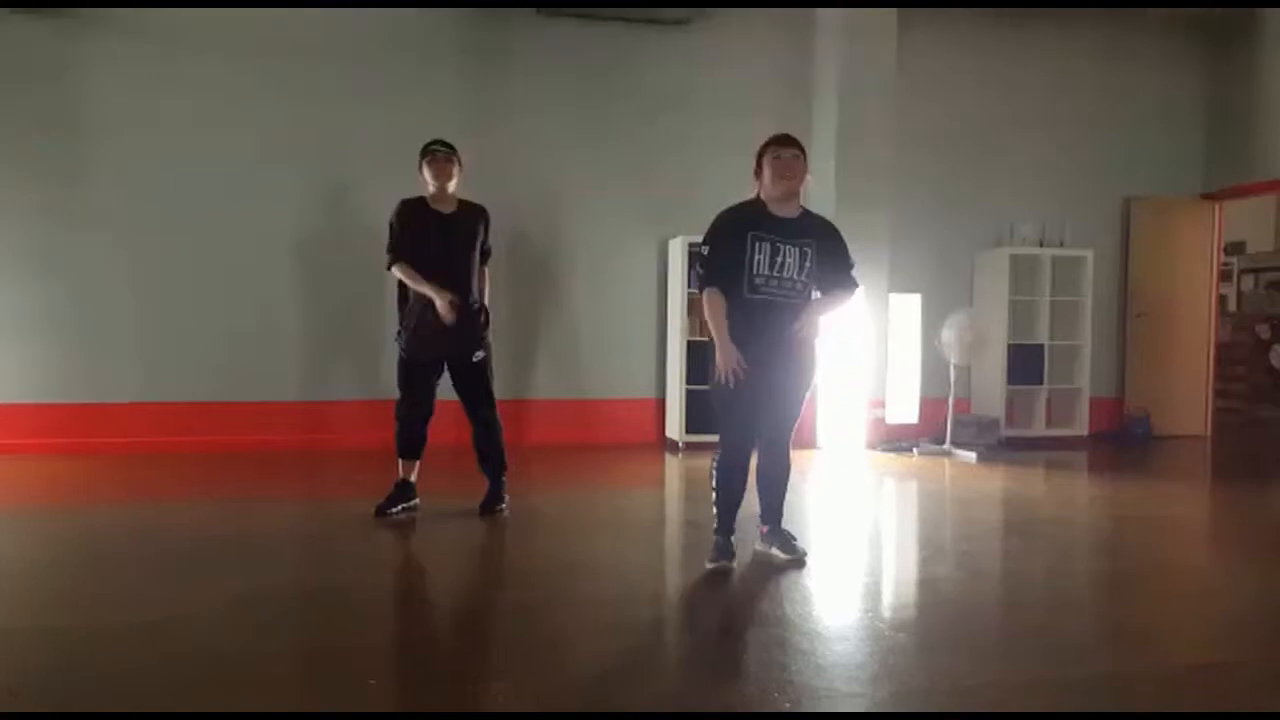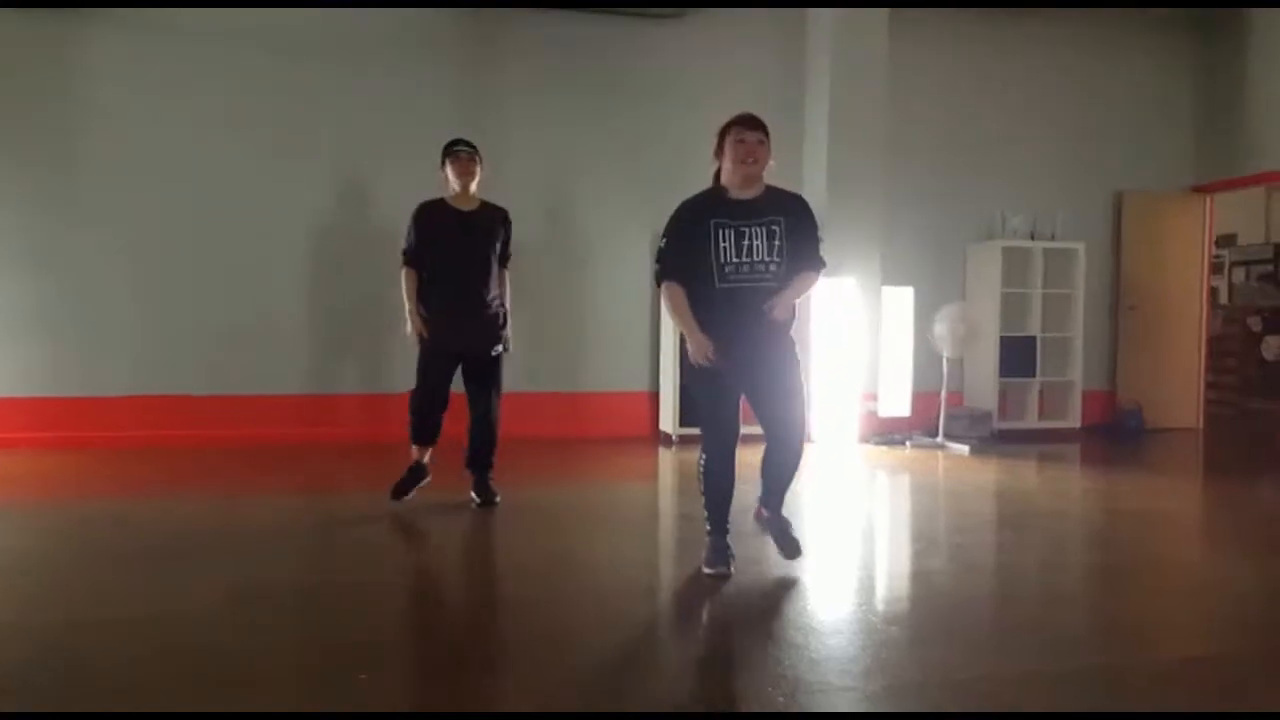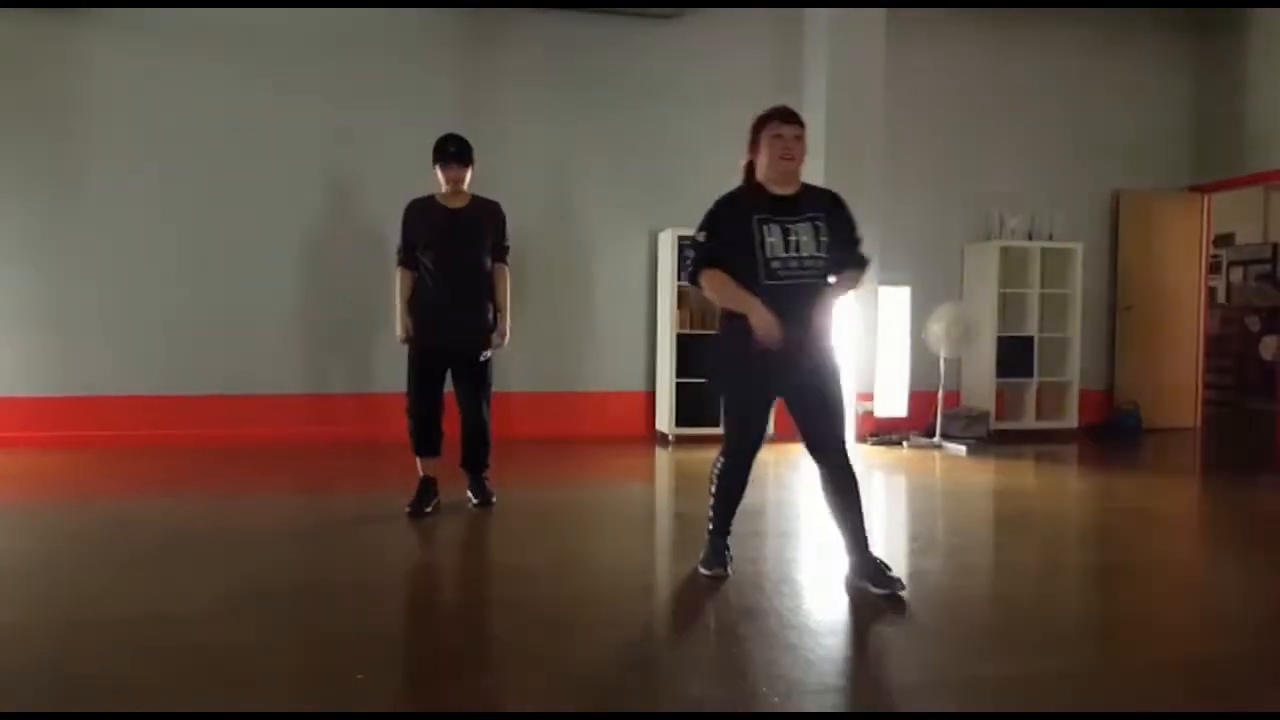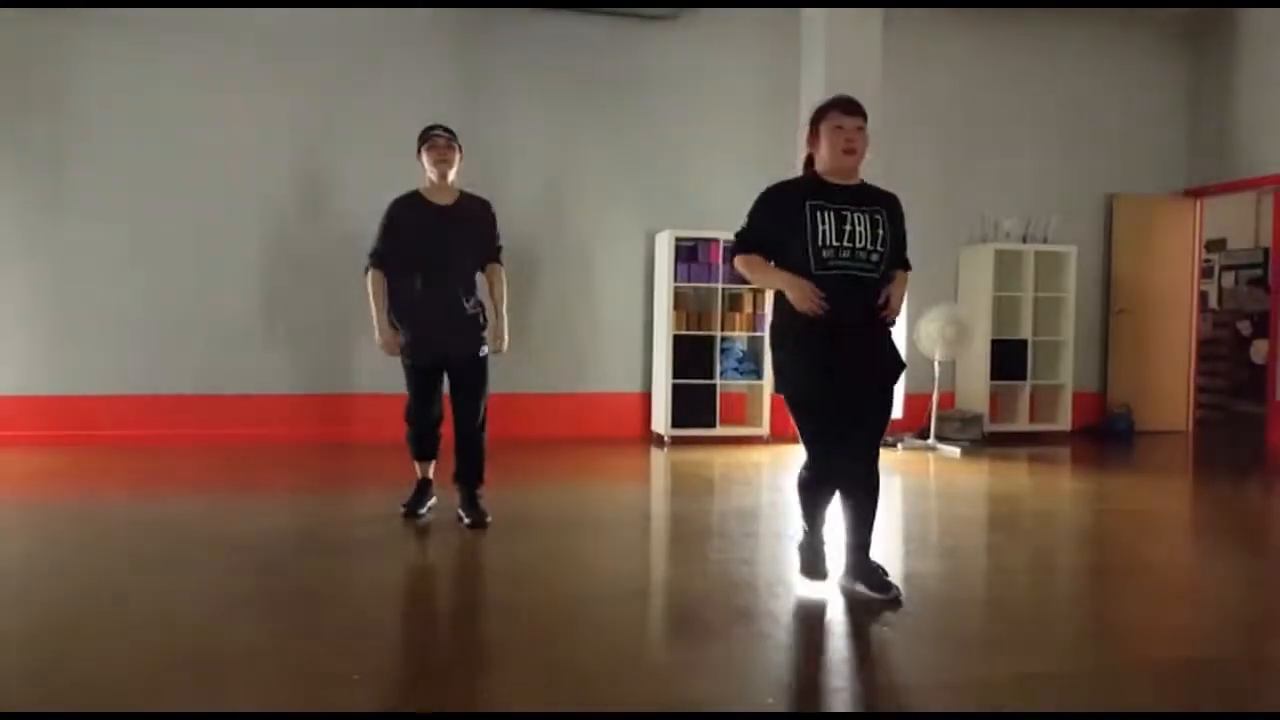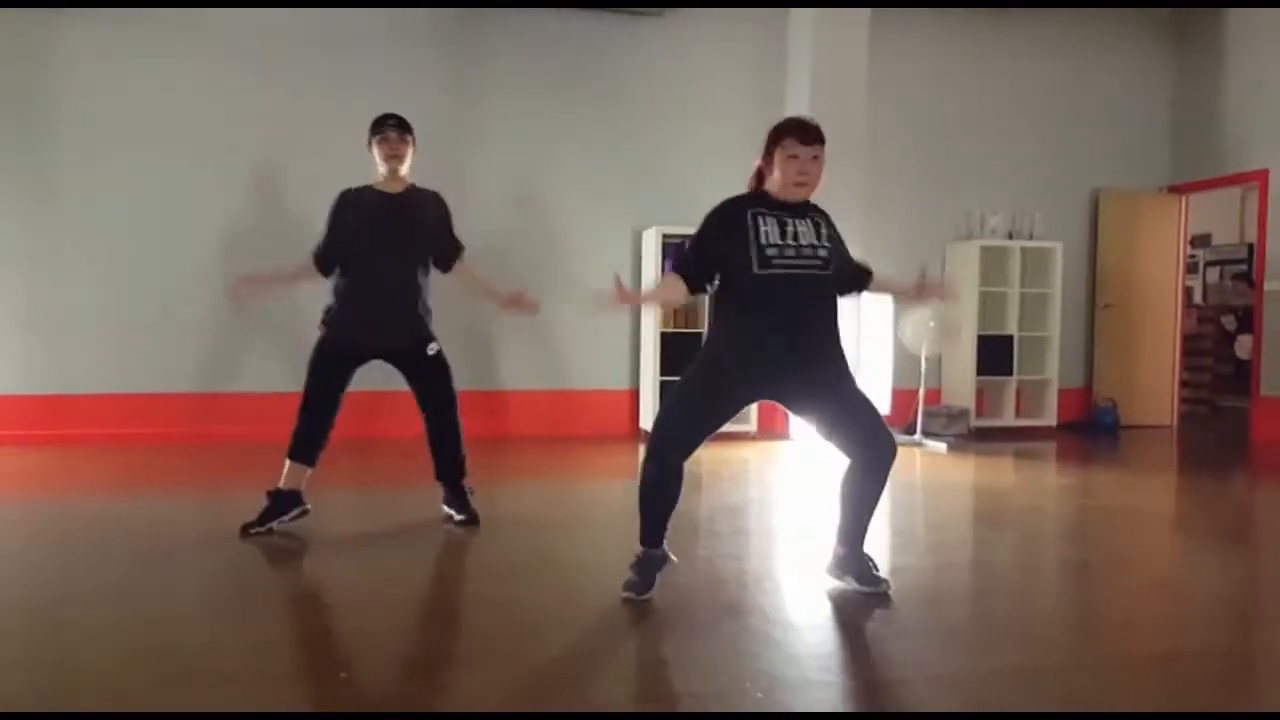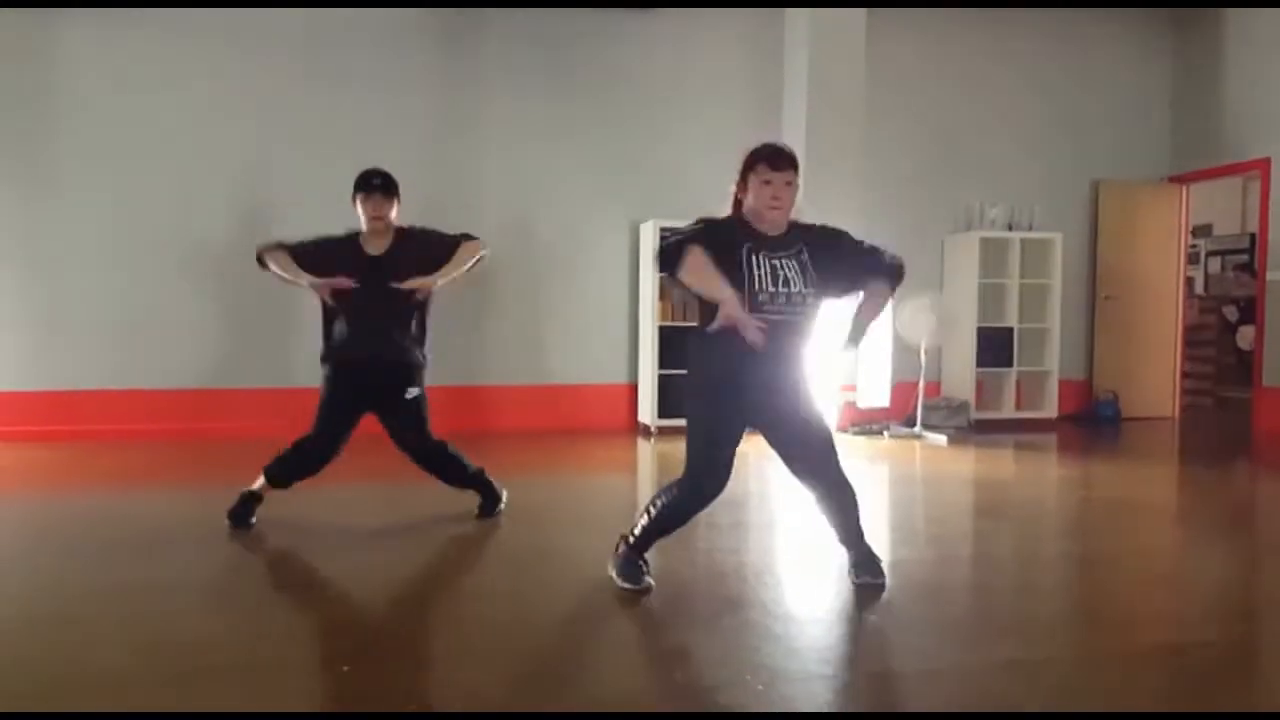
dt=0.5s
person 1, frame 1
left shoulder: (823, 232)
right shoulder: (733, 222)
left elbow: (844, 286)
right elbow: (710, 285)
left wrist: (815, 311)
right wrist: (722, 344)
left hip: (793, 353)
right hip: (742, 352)
left knee: (778, 442)
right knee: (735, 444)
left ankle: (771, 528)
right ankle: (723, 536)
person 1, frame 2
left shoulder: (792, 208)
right shoulder: (693, 213)
left elbow: (812, 265)
right elbow: (669, 277)
left wrist: (788, 296)
right wrist: (690, 332)
left hip: (772, 342)
right hip: (712, 347)
left knee: (791, 435)
right knee: (718, 444)
left ankle: (769, 509)
right ankle: (717, 539)
person 1, frame 3
left shoulder: (829, 206)
right shoulder: (733, 209)
left elbow: (853, 265)
right elbow: (705, 273)
left wrist: (829, 299)
right wrist: (752, 308)
left hip: (811, 349)
right hip: (749, 350)
left knee: (833, 452)
right knee: (740, 449)
left ankle: (861, 558)
right ankle: (717, 540)
person 1, frame 4
left shoulder: (885, 204)
right shoulder: (786, 197)
left elbow: (896, 267)
right elbow: (742, 256)
left wrist: (897, 292)
right wrist: (786, 284)
left hip: (869, 351)
right hip: (803, 350)
left knee: (866, 456)
right knee: (827, 453)
left ankle: (858, 563)
right ankle: (811, 531)
person 1, frame 5
left shoulder: (820, 220)
right shoulder: (733, 215)
left elbow: (851, 276)
right elbow: (689, 273)
left wrist: (907, 290)
right wrist: (645, 297)
left hip: (815, 365)
right hip: (737, 360)
left knee: (878, 449)
right knee: (666, 441)
left ankle: (848, 554)
right ankle: (651, 552)
person 1, frame 6
left shoulder: (818, 243)
right shoulder: (721, 235)
left elbow: (887, 269)
right elbow: (679, 256)
left wrist: (866, 313)
right wrist: (730, 300)
left hip: (782, 386)
right hip: (718, 384)
left knee: (823, 472)
right knee: (702, 480)
left ankle: (859, 550)
right ankle: (631, 548)
person 2, frame 1
left shoulder: (477, 215)
right shoulder: (407, 212)
right elbow: (396, 264)
left wrist: (483, 314)
right wrist: (434, 293)
left hip: (469, 329)
right hip: (420, 326)
left knee: (482, 406)
right knee: (411, 408)
left ankle: (497, 481)
right ankle: (406, 487)
person 2, frame 2
left shoulder: (498, 218)
right shoulder: (427, 214)
left elbow: (502, 270)
right elbow: (409, 266)
left wrist: (506, 318)
right wrist: (411, 313)
left hip: (486, 326)
right hip: (438, 325)
left knee: (485, 404)
right knee: (426, 397)
left ankle: (481, 477)
right ankle: (418, 464)
person 2, frame 3
left shoulder: (491, 213)
right shoulder: (417, 211)
left elbow: (499, 265)
right elbow: (406, 266)
left wrist: (503, 316)
right wrist: (402, 313)
left hip: (475, 326)
right hip: (428, 327)
left knee: (475, 406)
right knee: (422, 404)
left ankle: (477, 478)
right ankle: (428, 483)
person 2, frame 4
left shoulder: (480, 211)
right shoulder: (402, 210)
left elbow: (494, 267)
right elbow: (377, 267)
left wrist: (501, 321)
right wrist: (382, 324)
left hip: (468, 330)
right hip: (416, 331)
left knee: (471, 413)
right knee: (423, 412)
left ankle: (470, 495)
right ankle: (424, 487)
person 2, frame 5
left shoulder: (430, 204)
right shoulder: (350, 203)
left elbow: (451, 259)
right elbow: (324, 260)
left wrist: (498, 296)
right wrist: (270, 279)
left hip: (411, 326)
right hip: (349, 323)
left knee: (442, 405)
right knee: (317, 404)
left ankle: (455, 492)
right ankle: (287, 496)
person 2, frame 6
left shoulder: (417, 243)
right shoulder: (335, 250)
left elbow: (473, 246)
right elbow: (268, 254)
left wrist: (434, 280)
right wrist: (309, 280)
left hip: (401, 367)
right hip: (349, 368)
left knee: (417, 444)
right knee: (324, 441)
left ankle: (486, 486)
right ankle: (255, 492)
